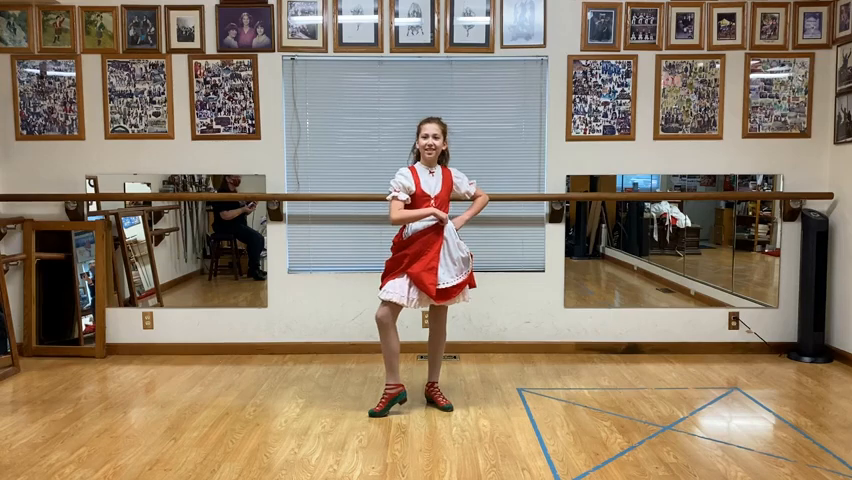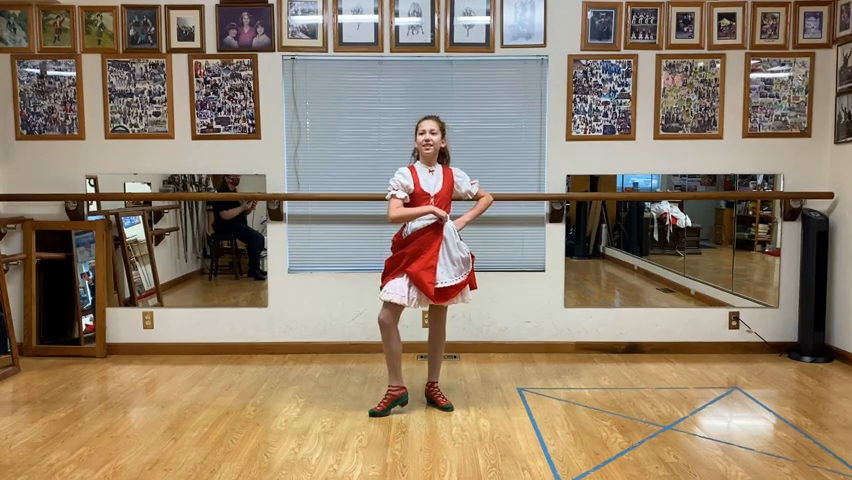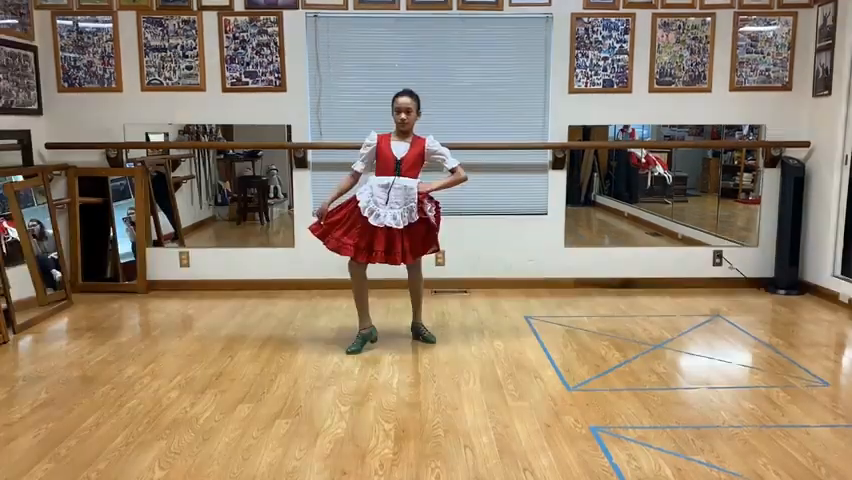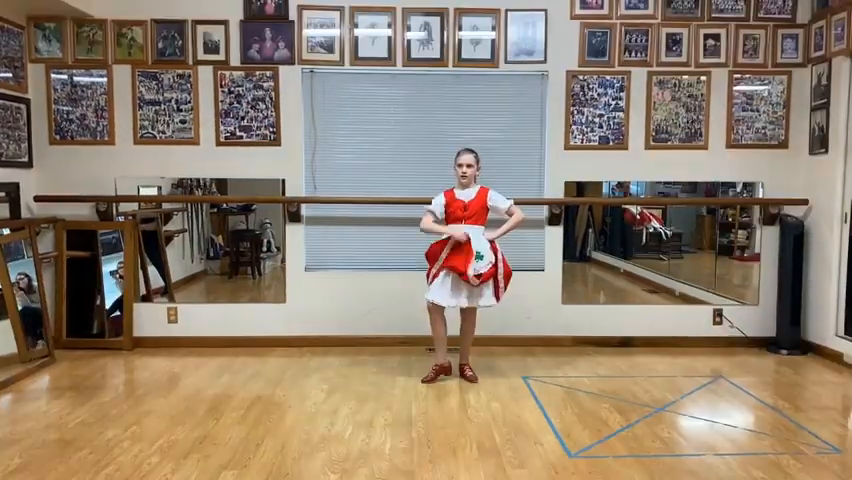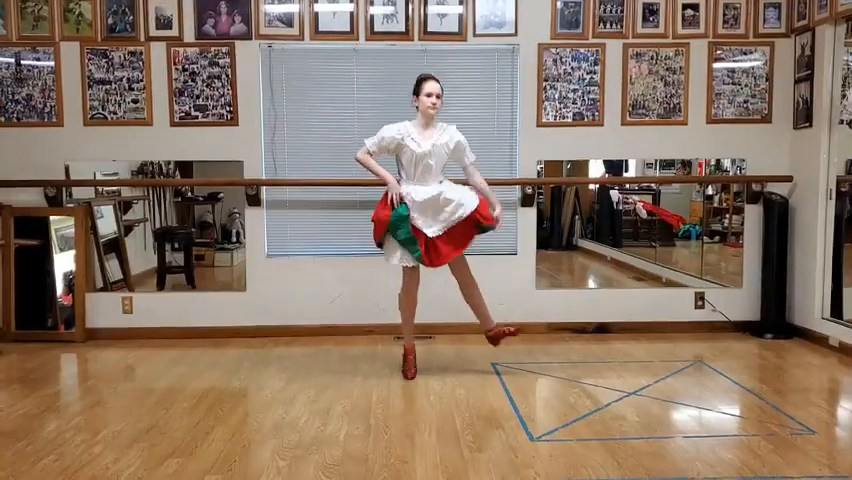
dt=1s
person 1, frame 1
left shoulder: (452, 176)
right shoulder: (405, 176)
left elbow: (482, 197)
right elbow: (395, 216)
left wrist: (461, 220)
right wrist: (432, 211)
left hip: (443, 250)
right hip: (412, 251)
left knee: (438, 320)
right knee: (384, 316)
left ankle: (432, 386)
right ankle: (394, 387)
person 1, frame 2
left shoulder: (453, 175)
right shoulder: (404, 175)
left elbow: (486, 198)
right elbow: (393, 214)
left wrist: (462, 221)
right wrist: (430, 209)
left hip: (444, 249)
right hip: (412, 249)
left knee: (438, 320)
right knee: (387, 317)
left ankle: (432, 386)
right ankle: (396, 388)
person 1, frame 3
left shoulder: (426, 145)
right shoulder: (375, 141)
left elbow: (460, 174)
right elbow: (354, 174)
left wrist: (431, 187)
right wrist: (329, 201)
left hip: (408, 209)
right hip: (375, 207)
left knee: (413, 268)
right knee: (356, 266)
left ankle: (417, 324)
right ankle: (365, 328)
person 1, frame 4
left shoulder: (487, 195)
right shoulder: (445, 196)
left elbow: (518, 215)
right elbow: (424, 224)
left wrist: (495, 234)
right wrist: (449, 231)
left hip: (477, 254)
right hip: (449, 255)
left knee: (470, 310)
right knee: (434, 306)
person 1, frame 5
left shoulder: (451, 135)
right shoulder: (399, 132)
left elbow: (471, 172)
right elbow: (361, 155)
left wrist: (494, 203)
right wrist: (390, 180)
left hip: (443, 205)
right hip: (409, 207)
left knee: (461, 269)
right knee: (410, 281)
left ankle: (490, 327)
right ankle: (409, 348)
